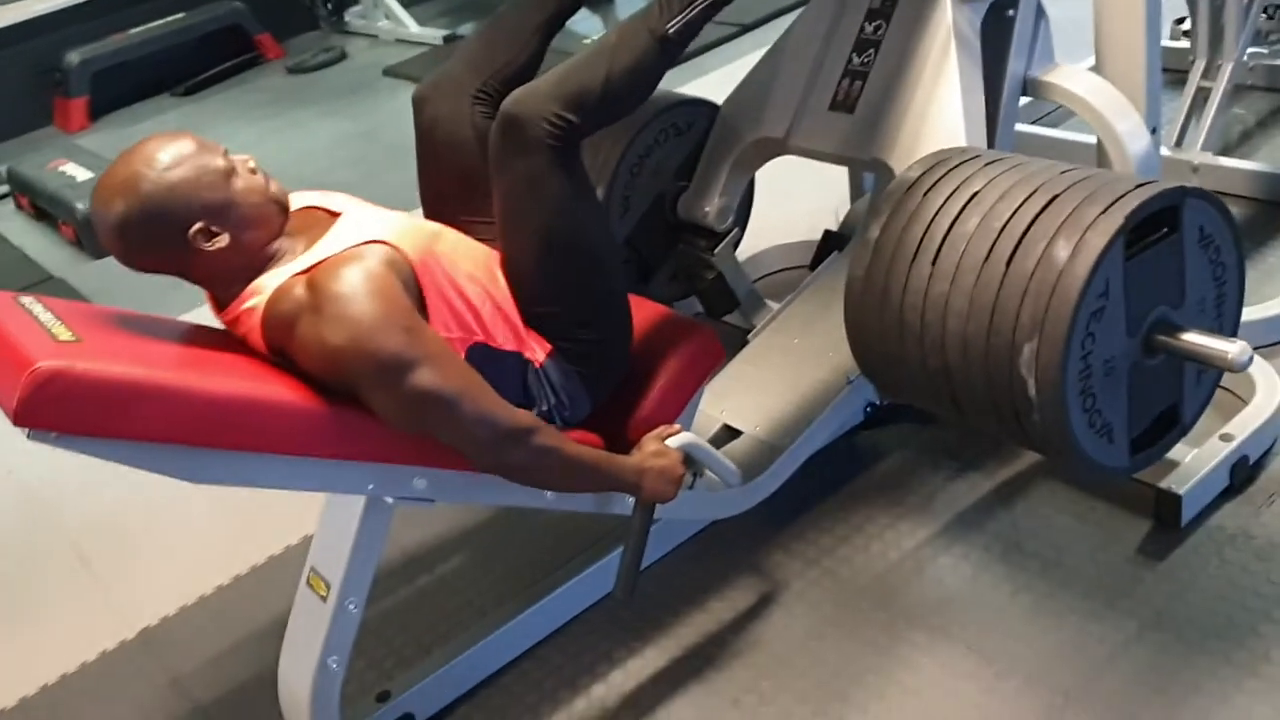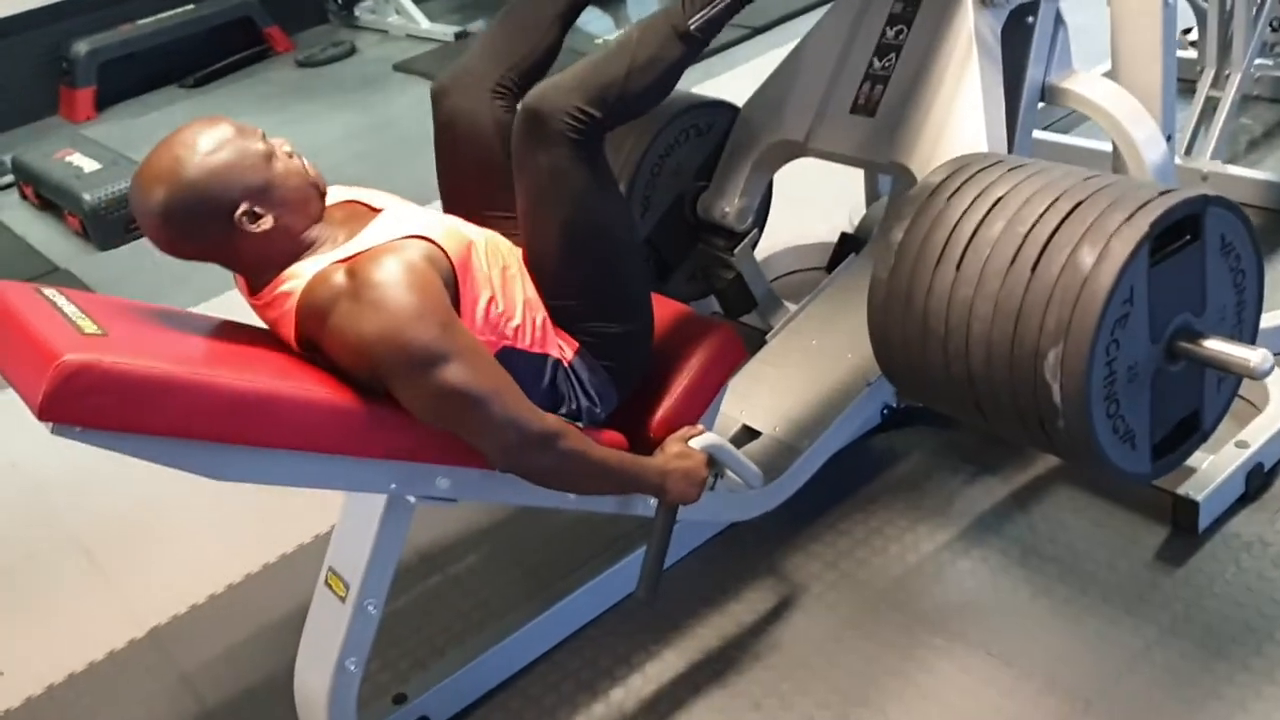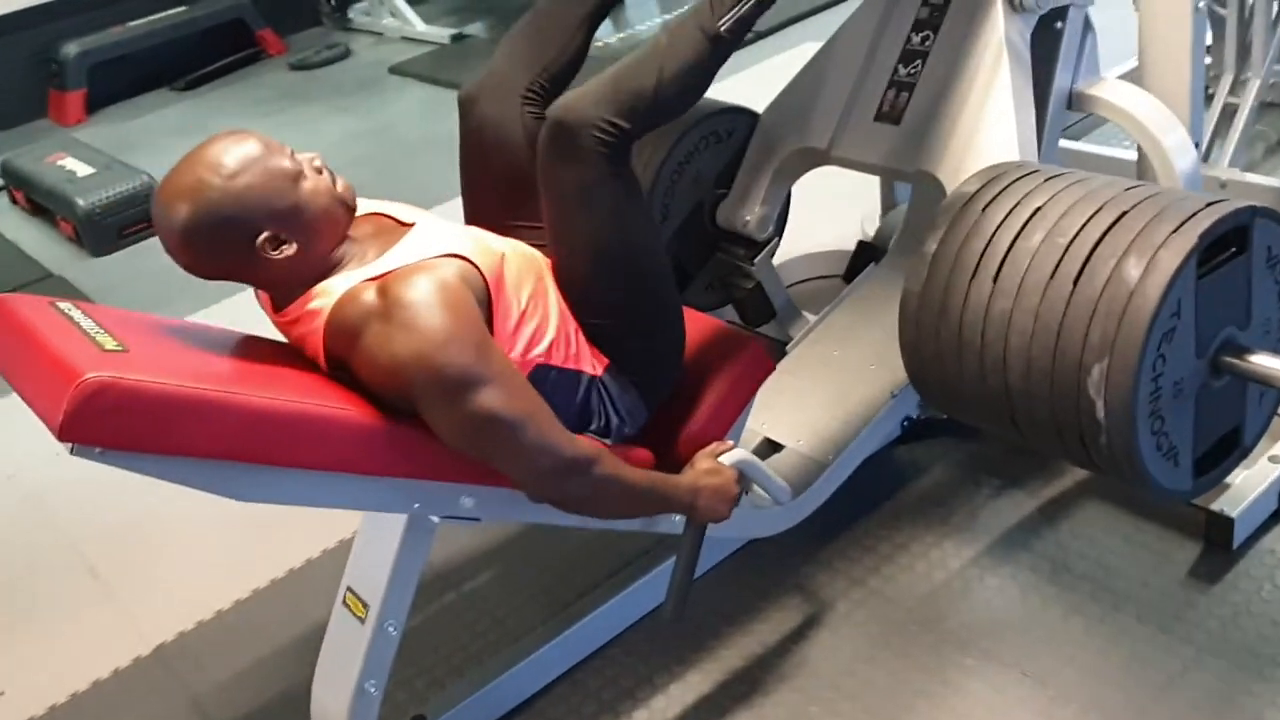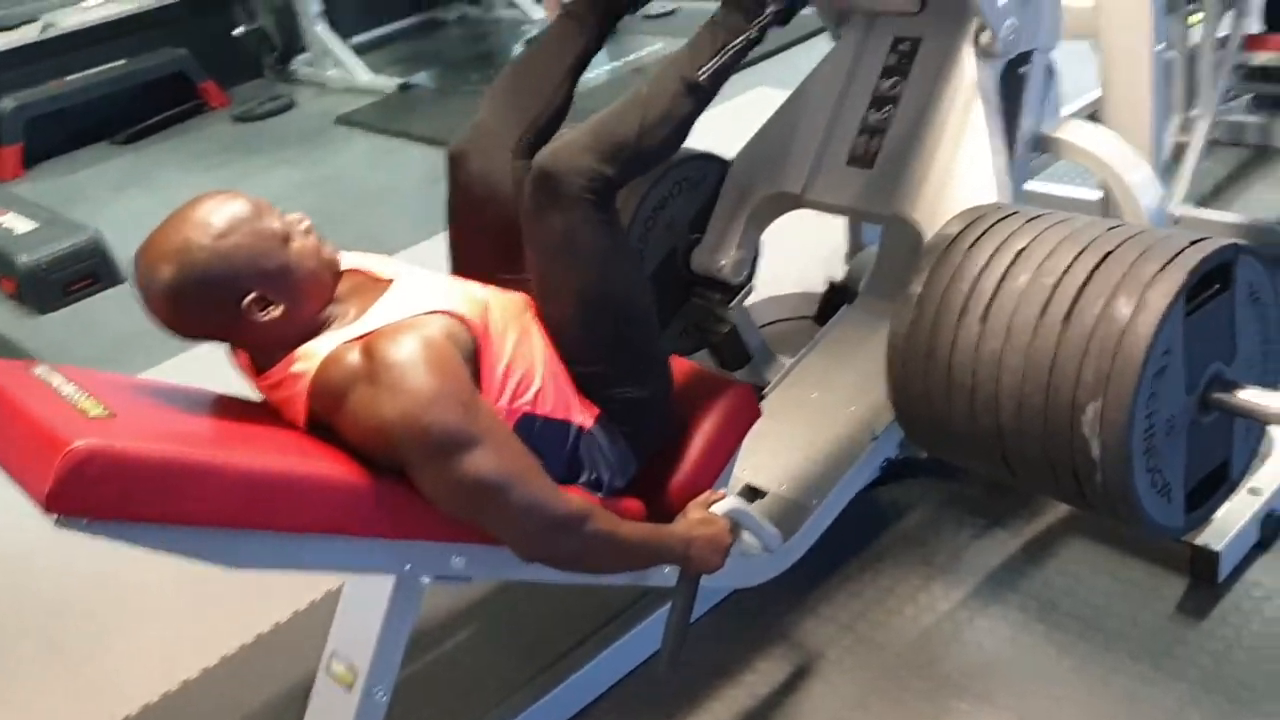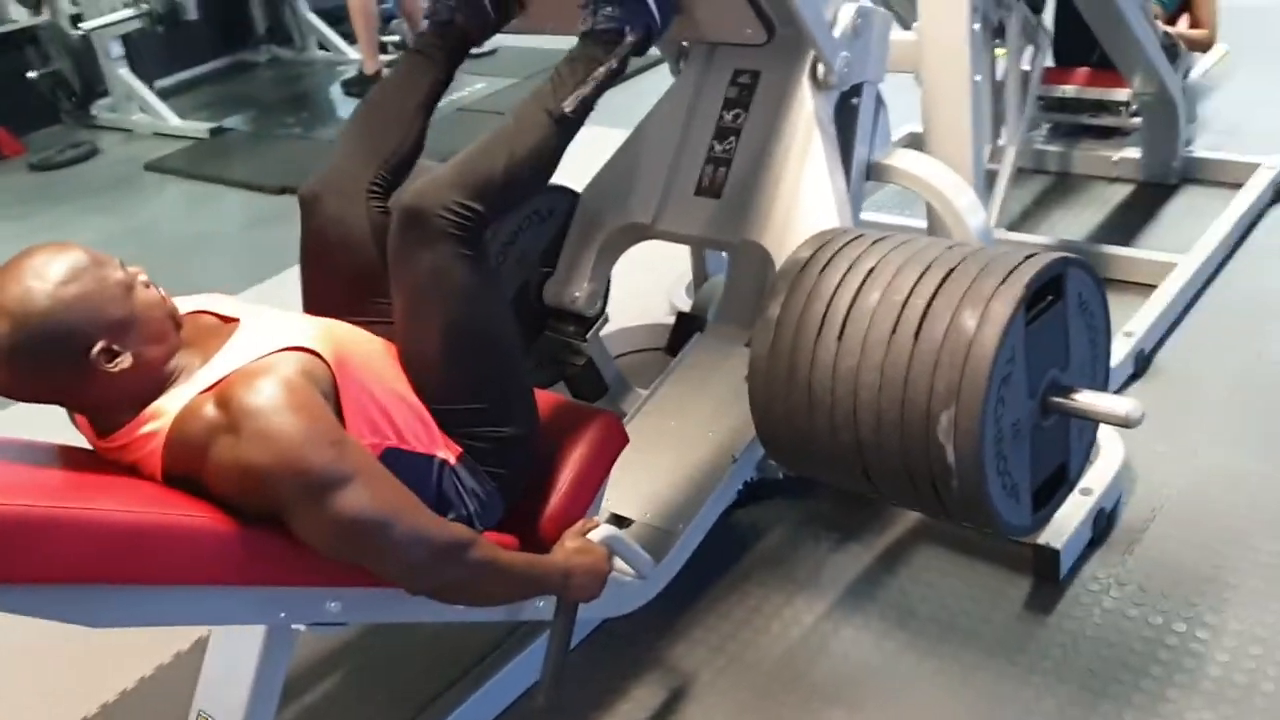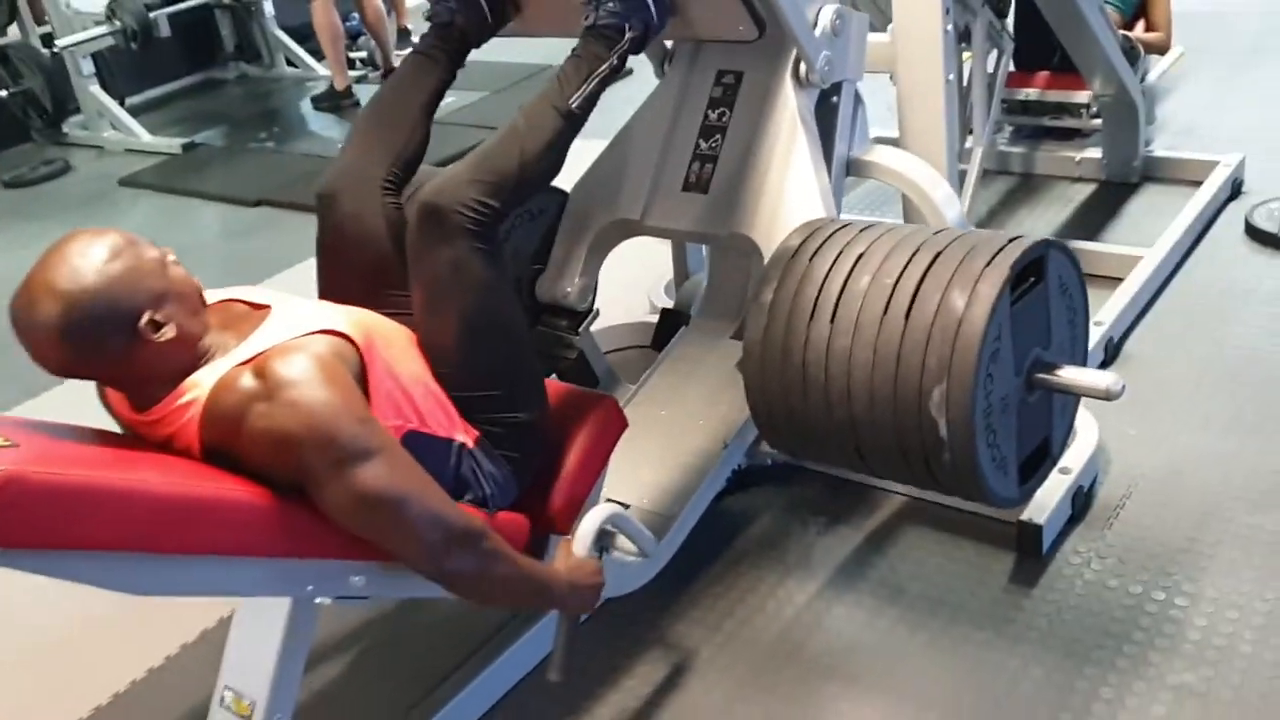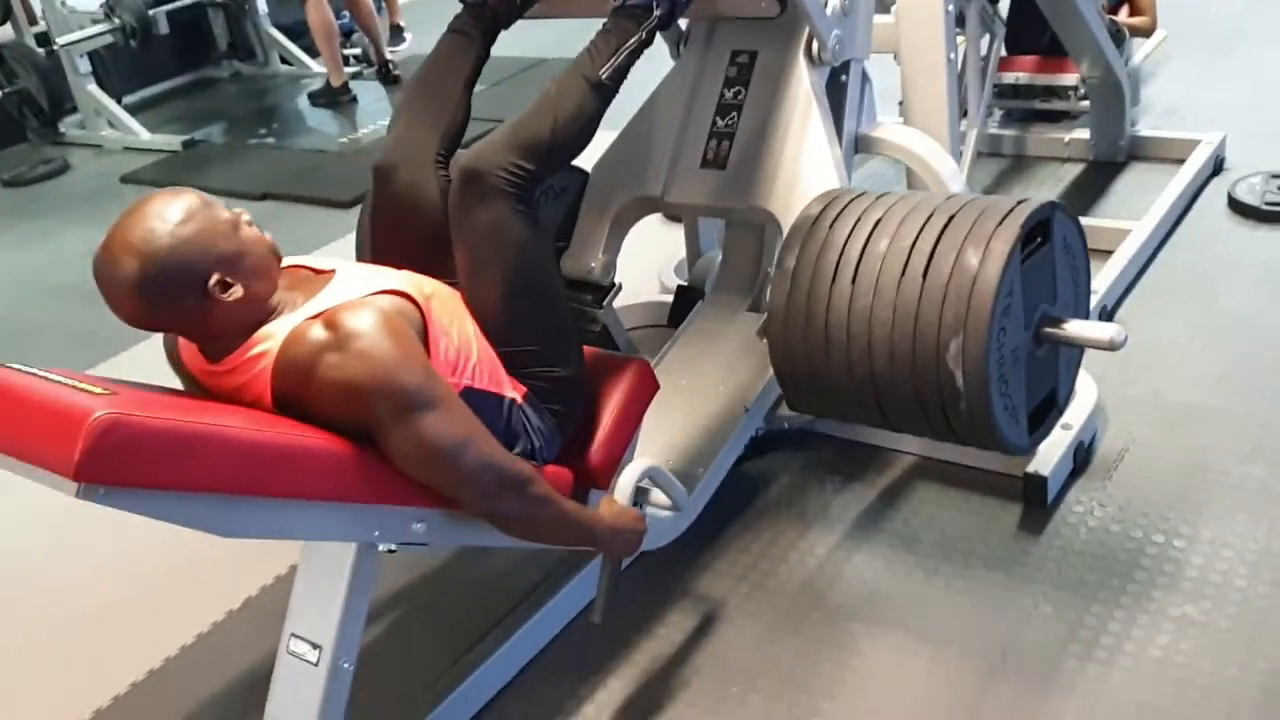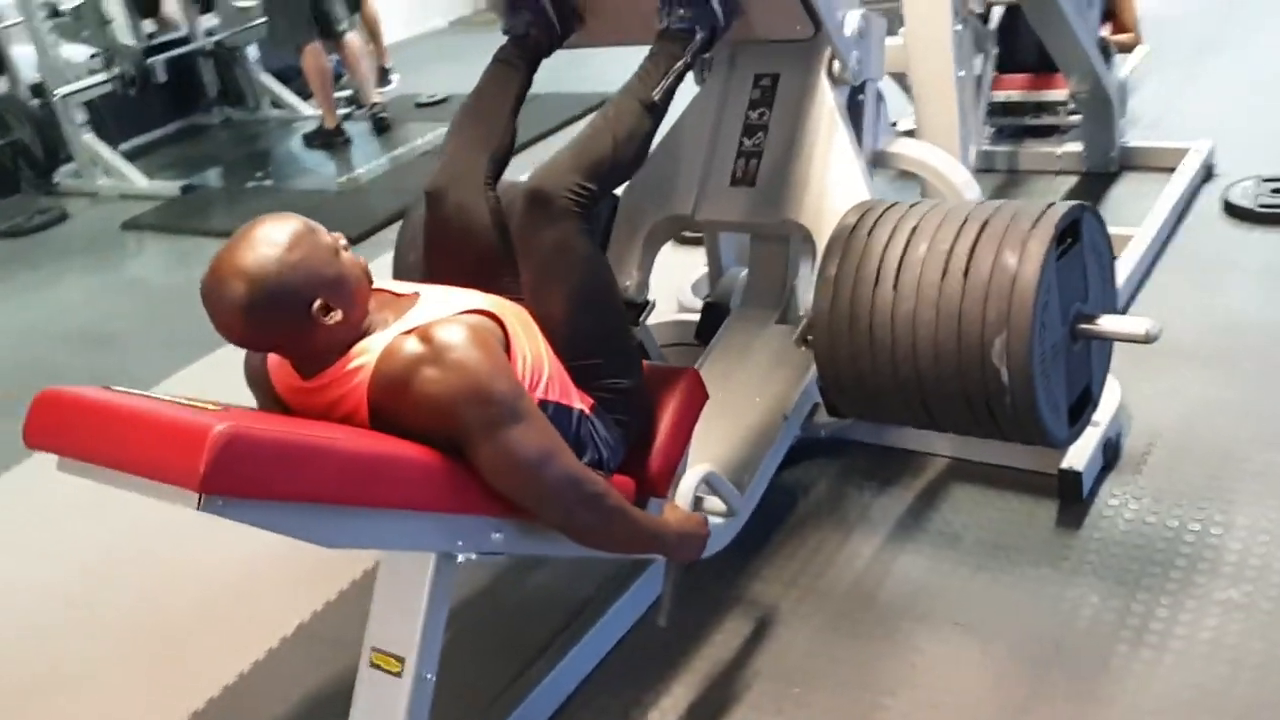
dt=0.4s
person 1, frame 1
left shoulder: (252, 259)
right shoulder: (342, 303)
right elbow: (498, 441)
right wrist: (632, 472)
right hip: (555, 365)
left knee: (450, 97)
right knee: (534, 118)
person 1, frame 2
left shoulder: (278, 255)
right shoulder: (377, 295)
right elbow: (523, 444)
right wrist: (657, 475)
right hip: (582, 363)
left knee: (469, 91)
right knee: (555, 113)
person 1, frame 3
left shoulder: (300, 273)
right shoulder: (409, 316)
right elbow: (556, 472)
right wrist: (687, 492)
right hip: (610, 377)
left knee: (496, 100)
right knee: (583, 123)
person 1, frame 4
left shoulder: (271, 338)
right shoulder: (397, 375)
right elbow: (548, 530)
right wrist: (682, 542)
right hip: (601, 430)
left knee: (486, 153)
right knee: (567, 171)
person 1, frame 5
left shoulder: (104, 394)
right shoulder: (255, 419)
right elbow: (431, 562)
right wrist: (560, 572)
right hip: (466, 467)
left knee: (338, 194)
right knee: (431, 210)
person 1, frame 6
left shoulder: (126, 380)
right shoulder: (283, 392)
right elbow: (447, 549)
right wrist: (557, 585)
right hip: (478, 448)
left knee: (353, 191)
right knee: (449, 207)
person 1, frame 7
left shoulder: (189, 341)
right shoulder: (349, 345)
right elbow: (497, 493)
right wrist: (600, 529)
left hip: (417, 402)
right hip: (524, 407)
left knee: (404, 166)
right knee: (489, 174)
person 1, frame 8
left shoulder: (268, 363)
right shoulder: (440, 359)
right elbow: (573, 508)
right wrist: (667, 535)
left hip: (474, 433)
right hip: (591, 419)
left knee: (454, 188)
right knee: (547, 197)
